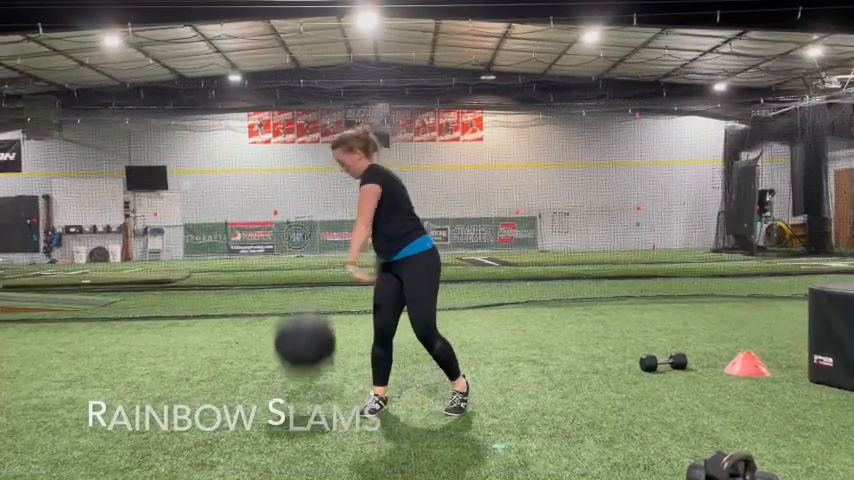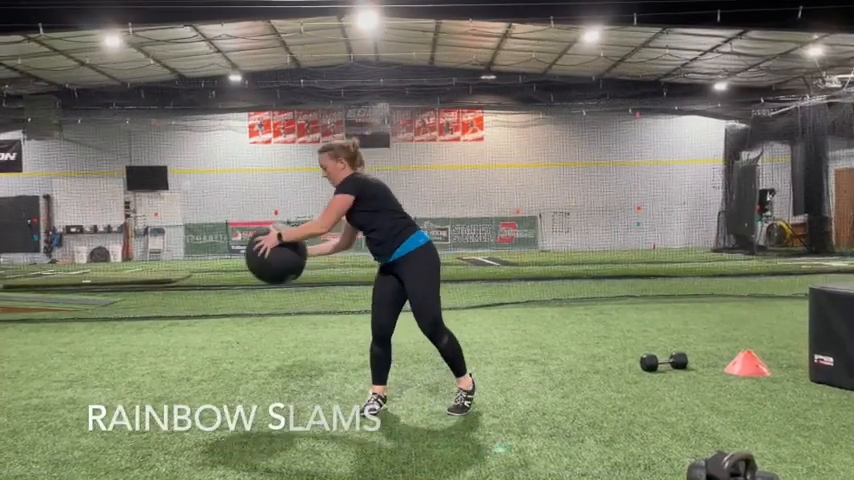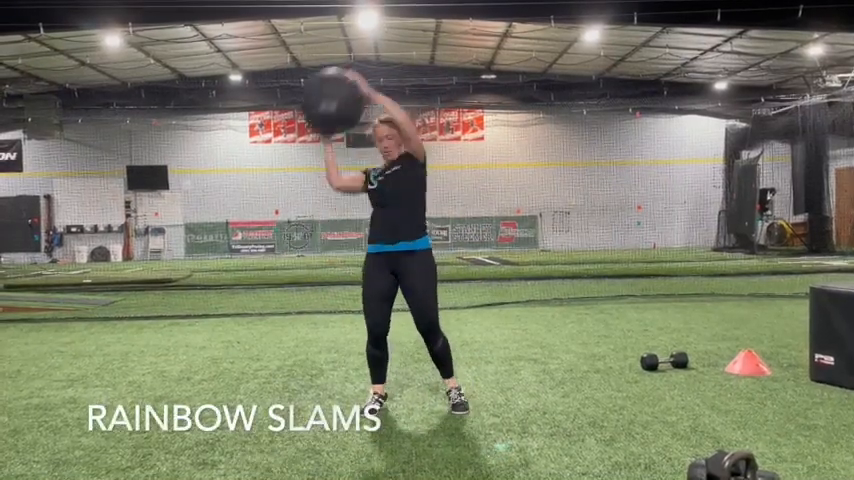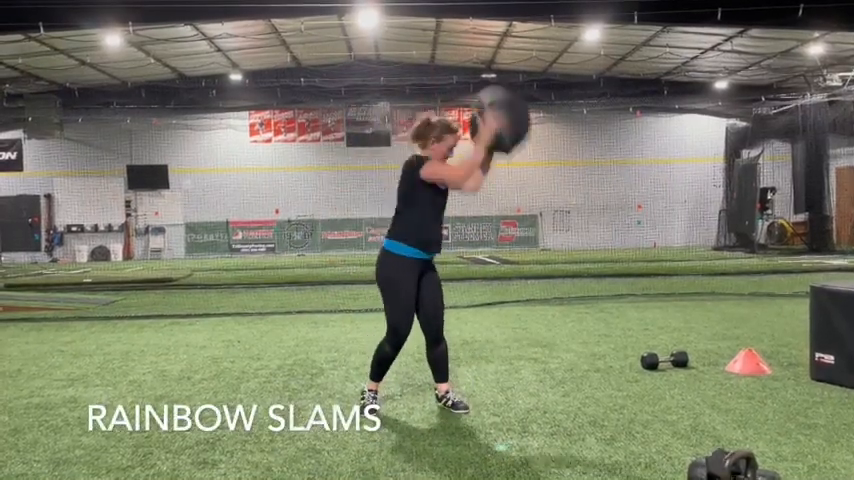
dt=0.5s
person 1, frame 1
left shoulder: (373, 177)
right shoulder: (376, 178)
left elbow: (364, 224)
left wrist: (351, 262)
right wrist: (372, 266)
left hip: (418, 260)
right hip: (392, 265)
left knee: (425, 330)
right knee: (382, 331)
left ankle: (460, 386)
right ankle: (379, 394)
person 1, frame 2
left shoulder: (353, 185)
right shoulder: (356, 194)
left elbow: (321, 226)
right elbow: (343, 242)
left wrist: (280, 236)
left hip: (416, 258)
right hip: (391, 265)
left knee: (432, 326)
right knee: (380, 331)
left ankle: (465, 384)
right ankle: (378, 394)
person 1, frame 3
left shoulder: (414, 163)
right shoulder: (371, 176)
left elbow: (404, 121)
right elbow: (337, 183)
left wrist: (366, 89)
right wrist: (328, 145)
left hip: (416, 257)
right hip: (378, 260)
left knee: (429, 327)
right knee: (376, 330)
left ankle: (453, 388)
right ankle: (378, 393)
person 1, frame 4
left shoulder: (438, 178)
right shoulder: (415, 165)
left elbow: (472, 178)
right elbow: (462, 178)
left wrist: (485, 143)
right wrist: (486, 136)
left hip: (423, 265)
right hip: (398, 262)
left knee: (435, 330)
right knee: (398, 332)
left ankle: (443, 392)
right ankle: (370, 392)
